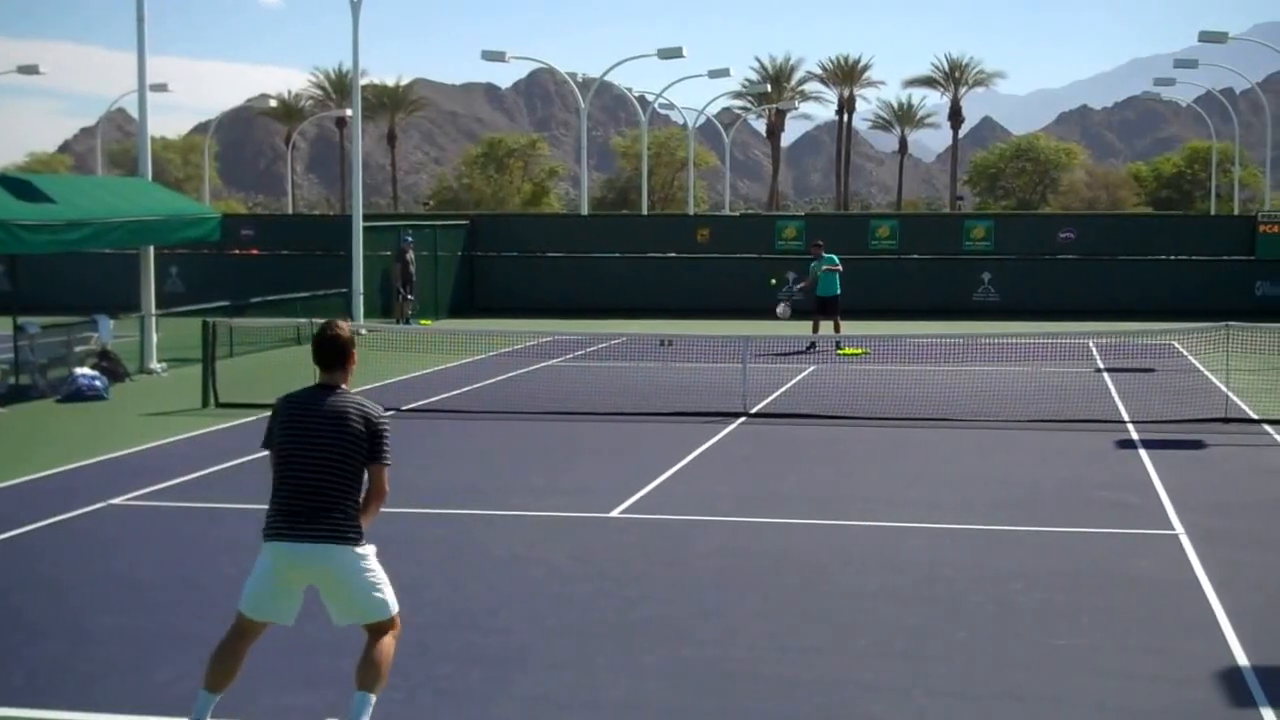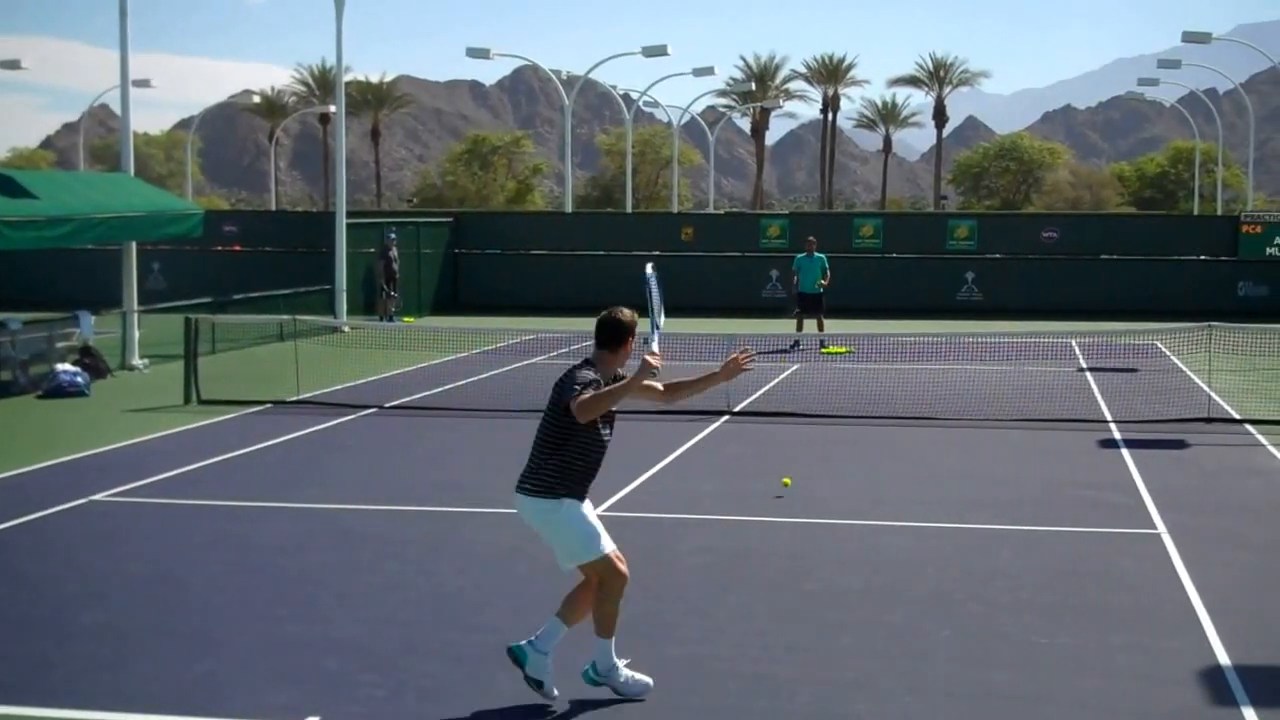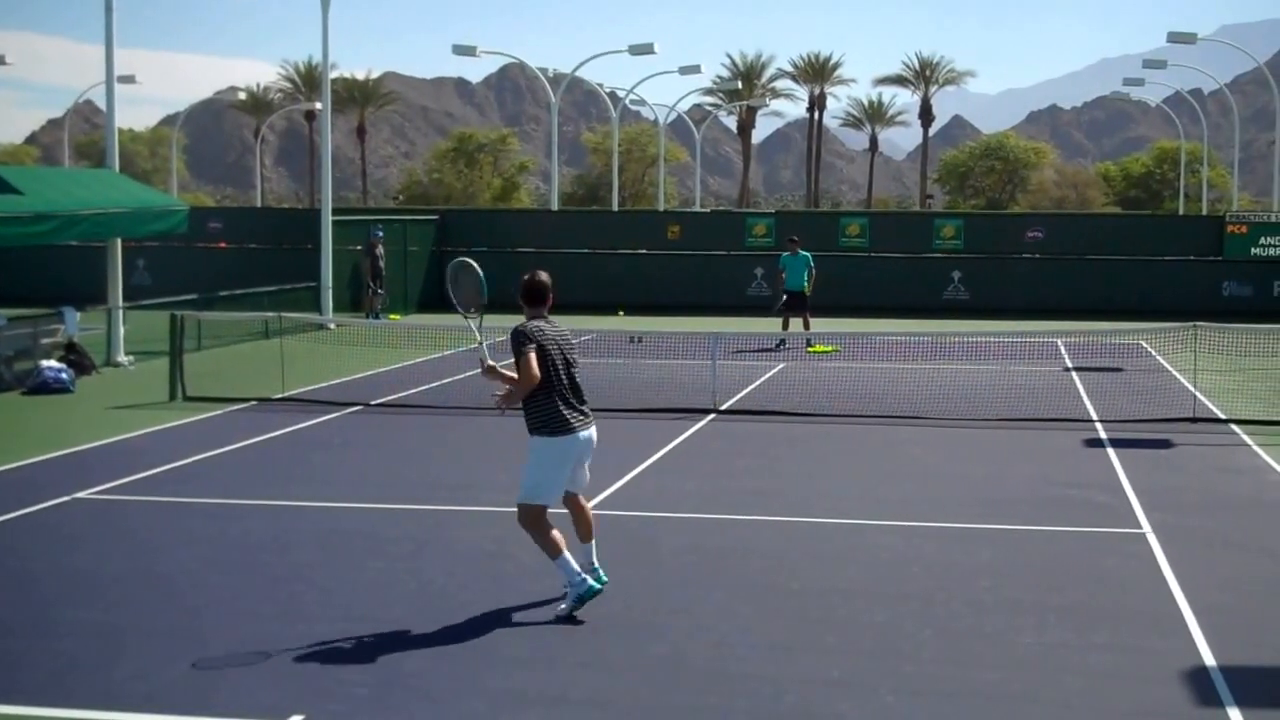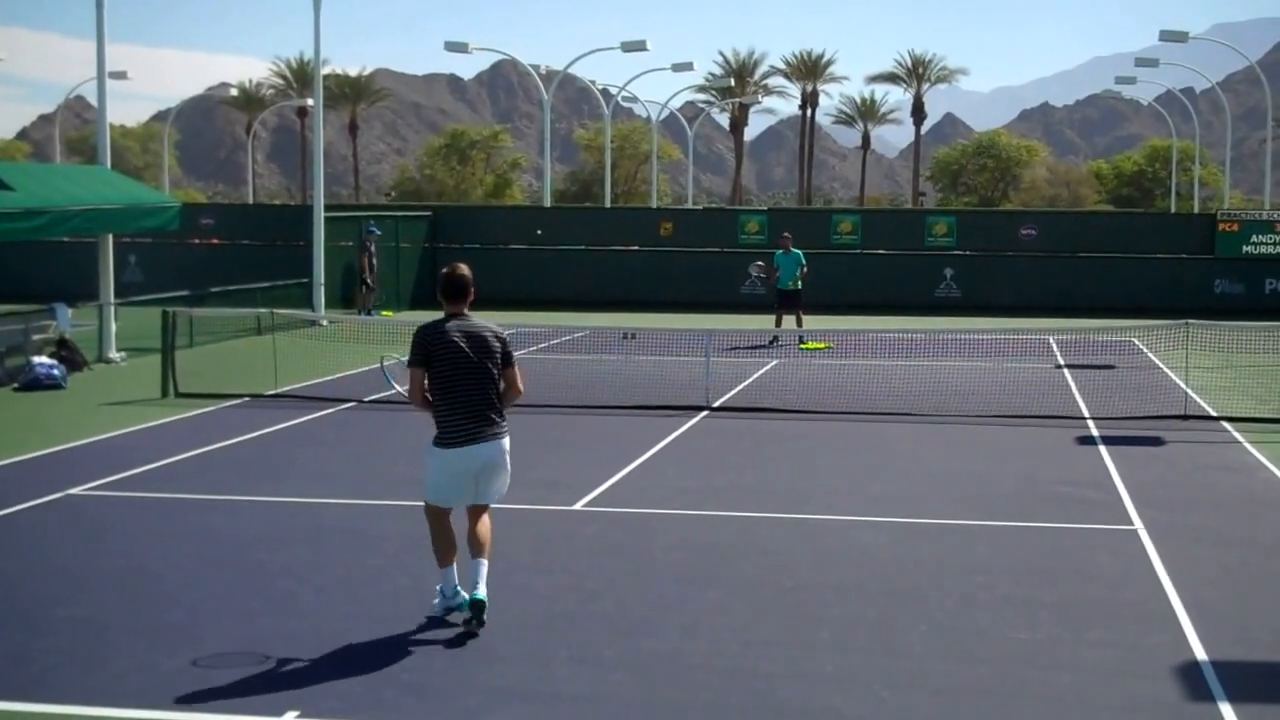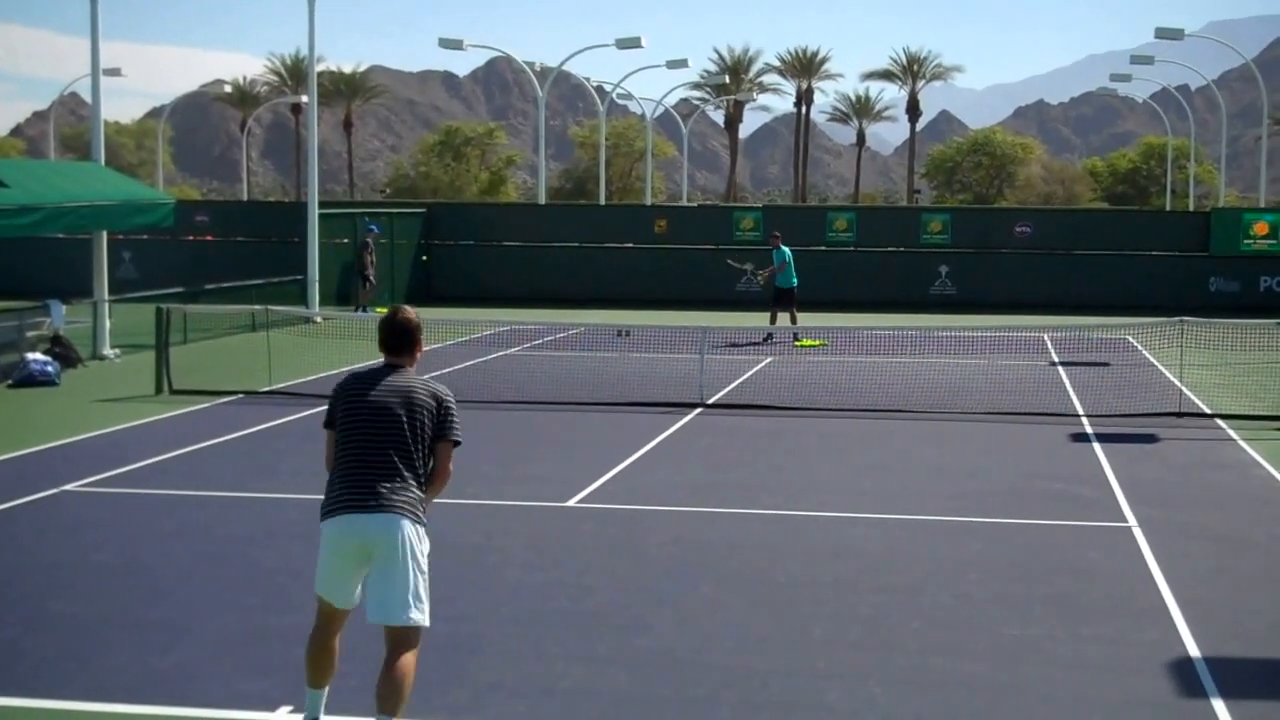
dt=1s
person 1, frame 1
left shoulder: (285, 406)
right shoulder: (371, 415)
left elbow: (279, 472)
right elbow: (379, 492)
left hip: (281, 540)
right hip: (340, 547)
left knee: (243, 630)
right knee: (385, 628)
person 1, frame 2
left shoulder: (608, 378)
right shoulder: (581, 379)
left elbow: (667, 393)
right elbow: (584, 413)
left wrist: (720, 376)
right wrist: (634, 380)
left hip: (560, 497)
right hip: (548, 499)
left knee: (601, 577)
right knee: (613, 573)
left ankle: (536, 653)
right ankle: (605, 667)
person 1, frame 3
left shoulder: (523, 331)
right shoulder: (563, 333)
left elbow: (533, 377)
left wrist: (513, 397)
right wrist: (498, 373)
left hip: (552, 436)
right hip: (584, 430)
left knee: (530, 516)
right knee: (573, 496)
left ankle: (579, 583)
right ankle: (591, 569)
person 1, frame 4
left shoulder: (426, 334)
right shoulder: (495, 333)
left elbow: (416, 395)
right elbow: (515, 390)
left hip: (451, 442)
right hip: (495, 439)
left knee: (436, 513)
right knee: (479, 512)
left ankle: (451, 592)
right ankle: (478, 590)
person 1, frame 5
left shoulder: (347, 387)
right shoulder: (438, 396)
left elbow: (331, 460)
right elbow: (443, 471)
left hip: (340, 518)
right hip: (398, 522)
left knee: (328, 621)
right knee: (403, 642)
